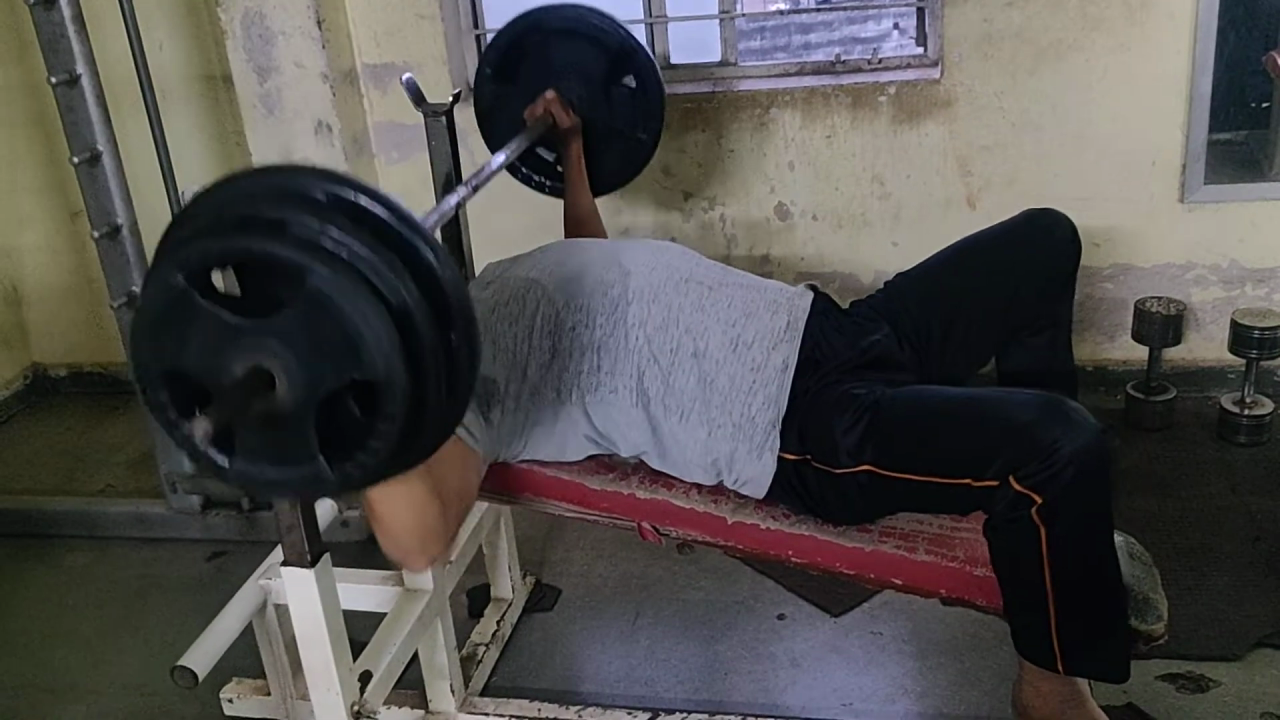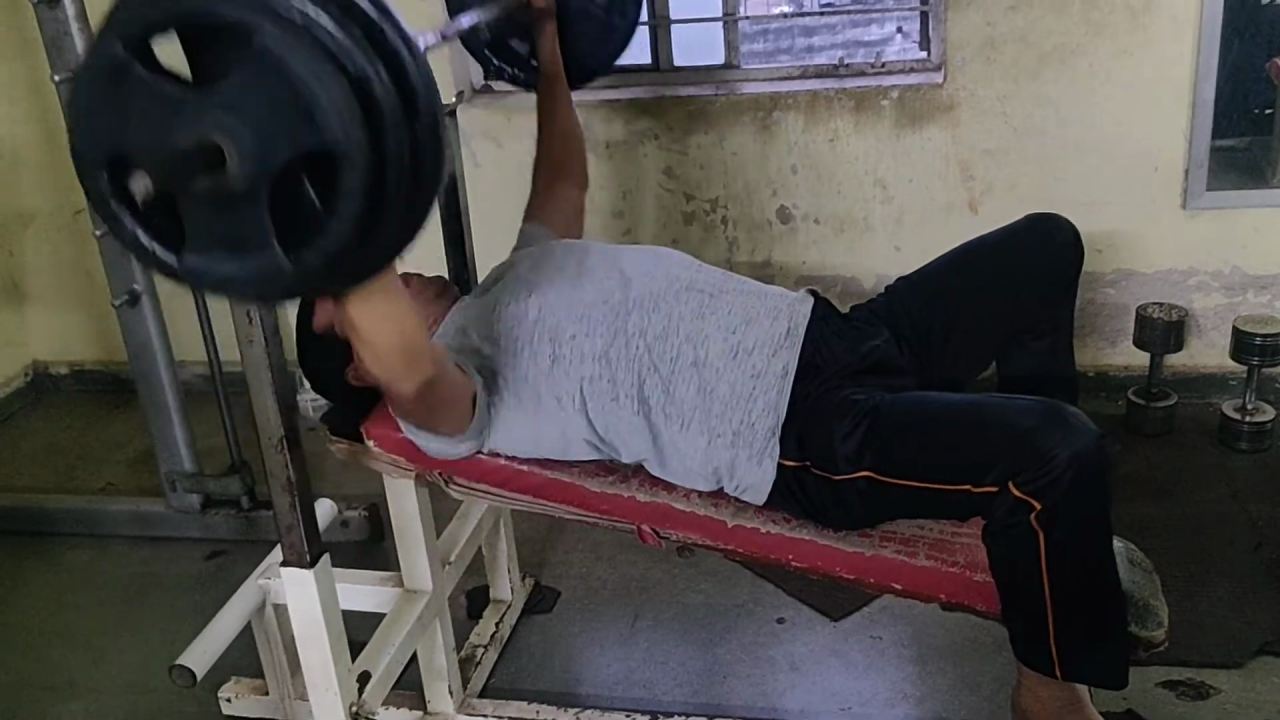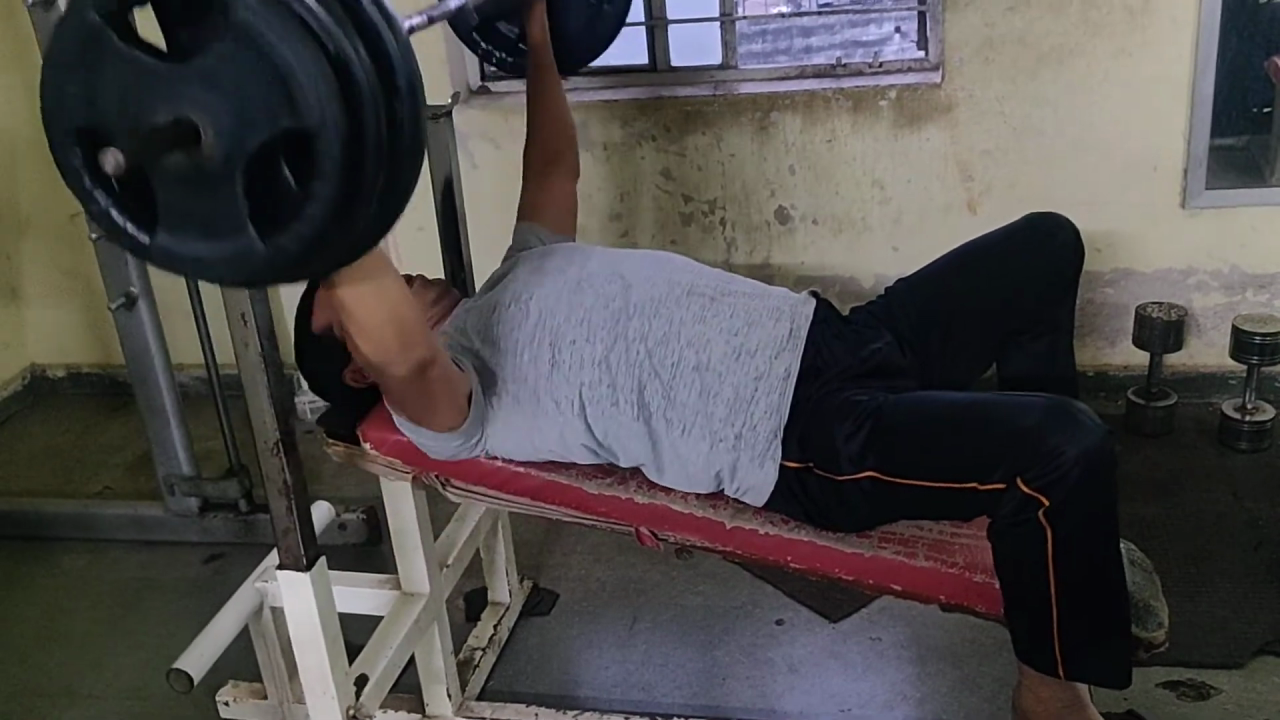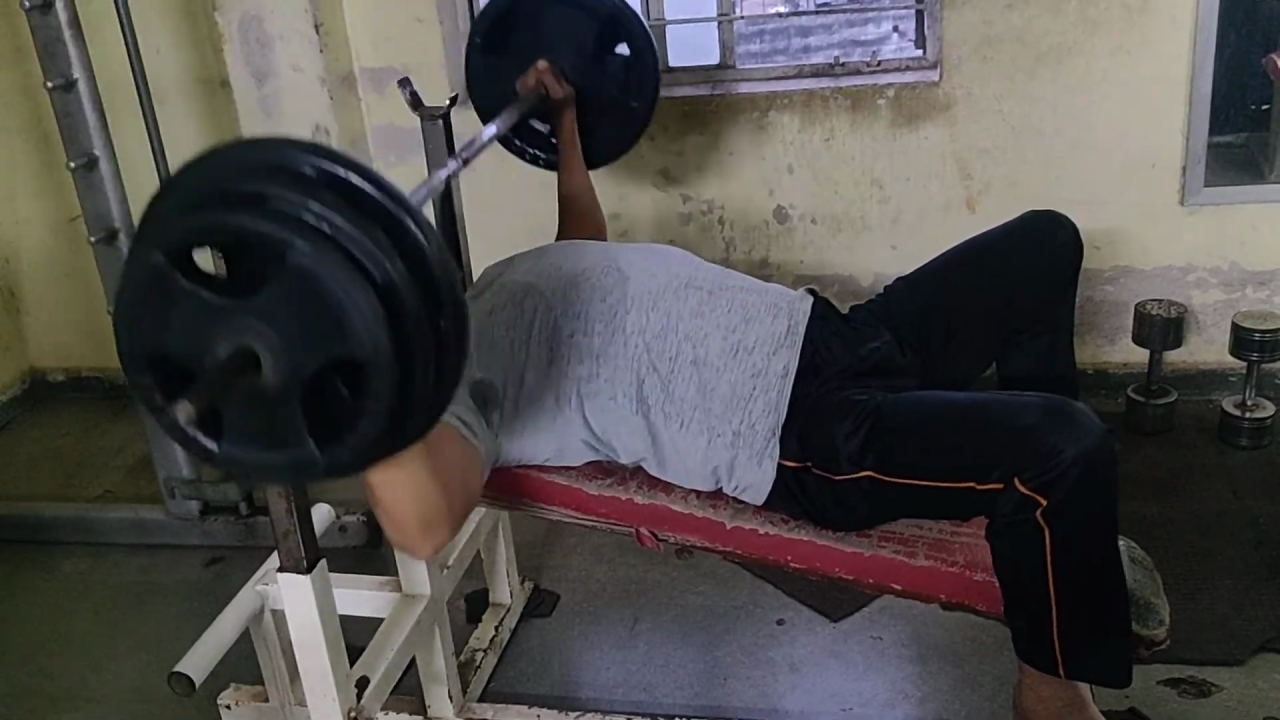
dt=0.5s
person 1, frame 1
left shoulder: (487, 295)
left elbow: (590, 281)
right elbow: (419, 537)
left wrist: (571, 144)
left hip: (828, 333)
right hip: (807, 428)
left knee: (1043, 242)
right knee: (1065, 443)
left ankle: (1053, 533)
person 1, frame 2
left shoulder: (510, 288)
right shoulder: (451, 375)
left elbow: (565, 185)
right elbow: (407, 371)
left hip: (830, 340)
right hip: (808, 433)
left knee: (1045, 244)
right knee: (1062, 450)
left ankle: (1055, 529)
person 1, frame 3
left shoulder: (510, 286)
right shoulder: (450, 381)
left elbow: (556, 174)
right elbow: (399, 357)
left hip: (831, 342)
right hip: (808, 436)
left knee: (1046, 244)
right knee: (1071, 445)
left ankle: (1048, 523)
person 1, frame 4
left shoulder: (491, 298)
right shoulder: (448, 388)
left elbow: (584, 252)
right elbow: (427, 523)
left wrist: (562, 118)
left hip: (825, 338)
right hip: (806, 434)
left knee: (1044, 243)
right knee: (1069, 447)
left ankle: (1056, 527)
